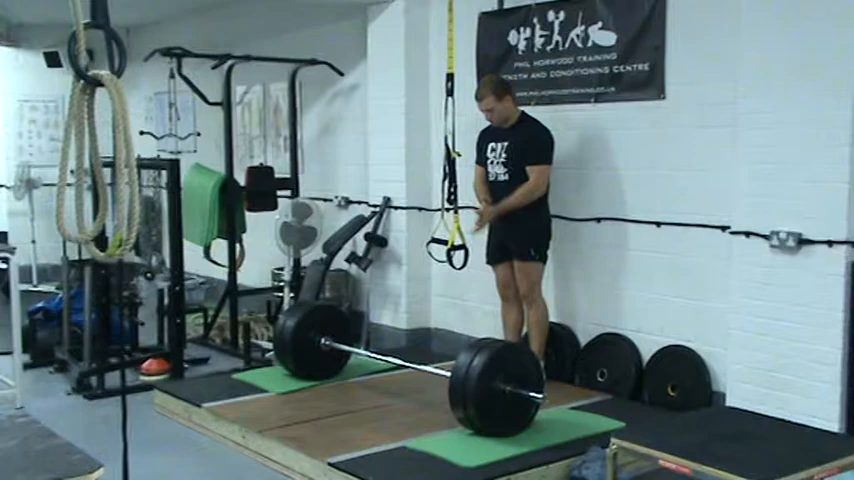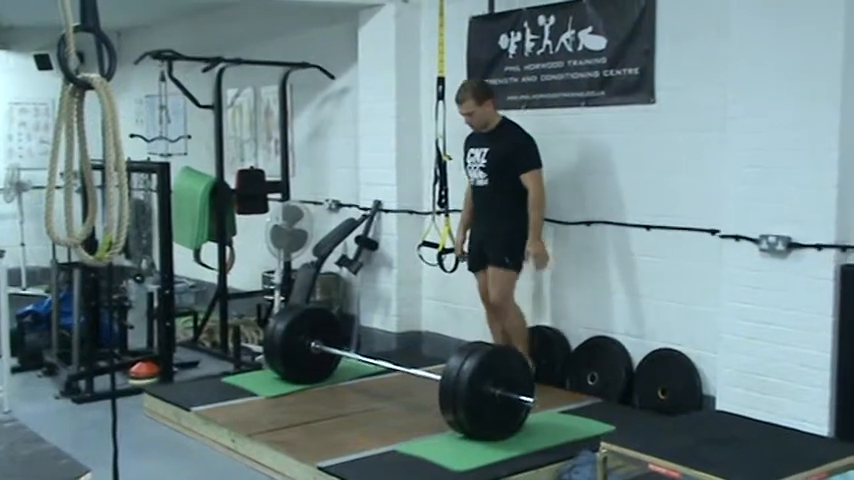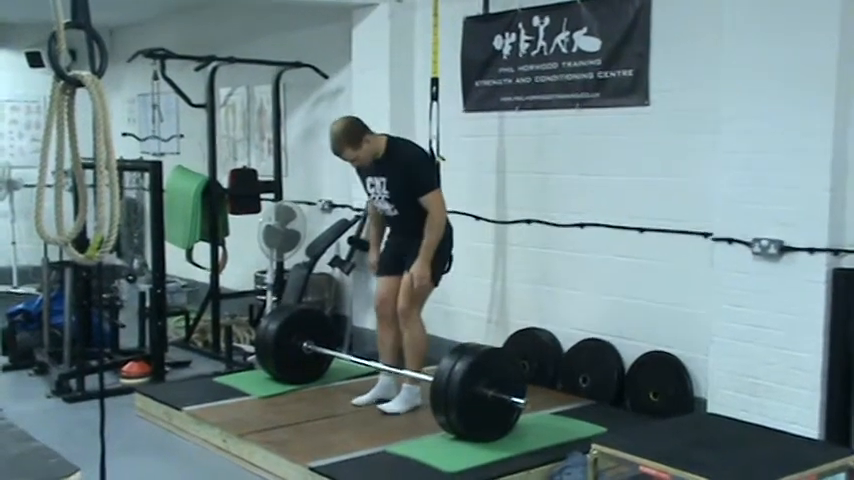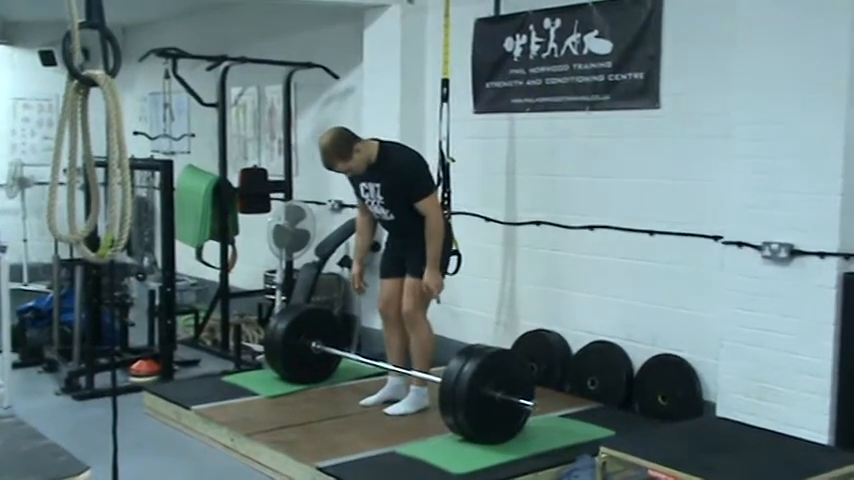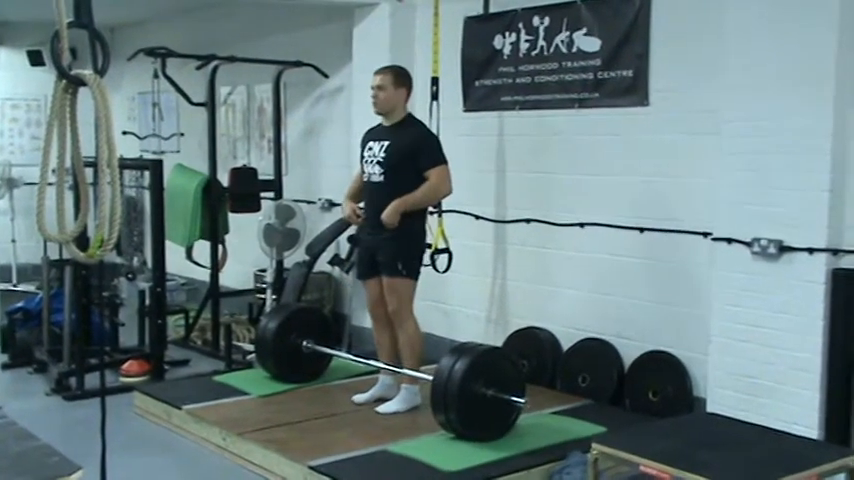
dt=1s
person 1, frame 1
left shoulder: (535, 133)
right shoulder: (486, 135)
left elbow: (538, 185)
right elbow: (480, 178)
left wrist: (496, 209)
right wrist: (485, 207)
left hip: (529, 226)
right hip: (499, 226)
left knee: (529, 294)
right knee: (507, 295)
person 1, frame 2
left shoulder: (516, 140)
right shoulder: (471, 140)
left elbow: (535, 190)
left wrist: (535, 239)
right wrist: (461, 233)
left hip: (508, 232)
right hip: (481, 232)
left knee: (500, 299)
right knee: (490, 301)
person 1, frame 3
left shoulder: (411, 159)
right shoulder: (365, 164)
left elbow: (437, 211)
left wrist: (423, 261)
right wrist: (374, 248)
left hip: (429, 240)
right hip: (398, 239)
left knee: (407, 309)
right knee: (384, 307)
left ankle: (411, 391)
right ankle: (387, 383)
person 1, frame 4
left shoulder: (405, 163)
right shoulder: (356, 169)
left elbow: (434, 215)
right elbow: (365, 214)
left wrist: (432, 269)
right wrist: (358, 261)
left hip: (427, 241)
right hip: (398, 240)
left knee: (412, 312)
right knee: (388, 310)
left ankle: (419, 392)
right ankle: (396, 384)
person 1, frame 5
left shoulder: (418, 135)
right shoulder: (371, 135)
left elbow: (442, 185)
left wrist: (399, 205)
right wrist: (349, 200)
left hip: (402, 236)
right hip: (370, 235)
left knee: (399, 312)
right knee: (377, 312)
left ankle: (410, 389)
right ankle: (387, 382)
